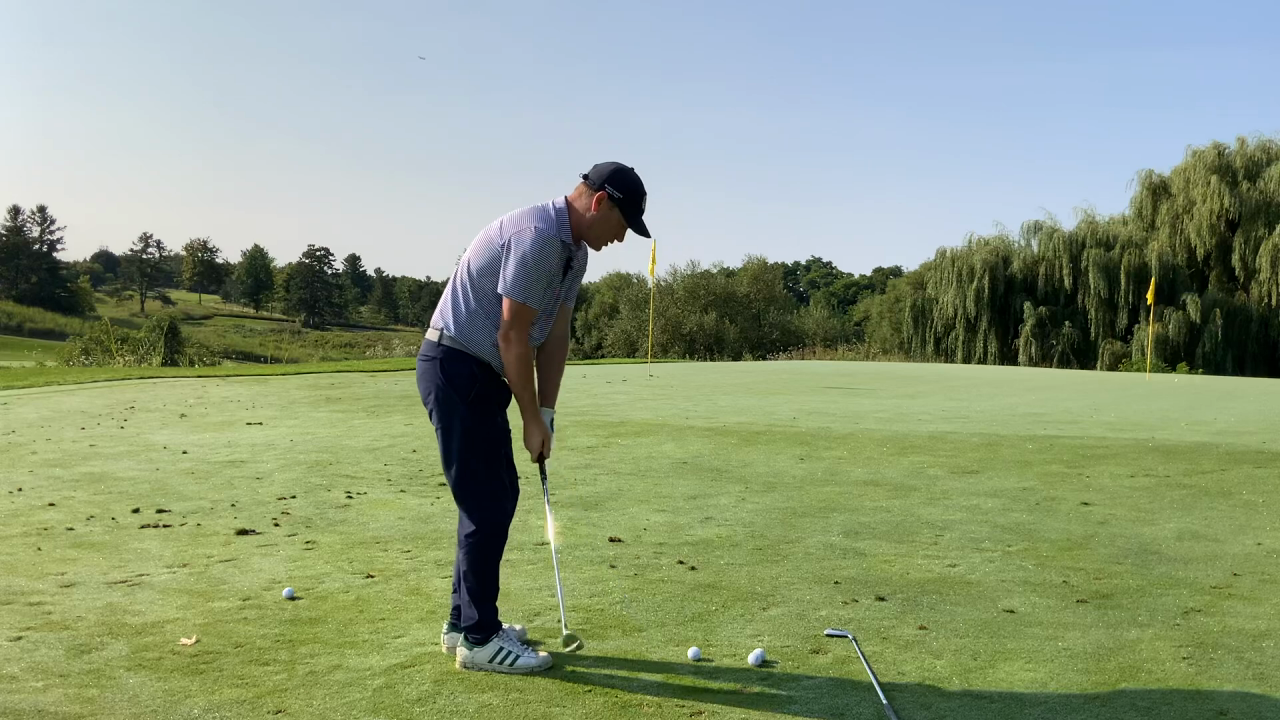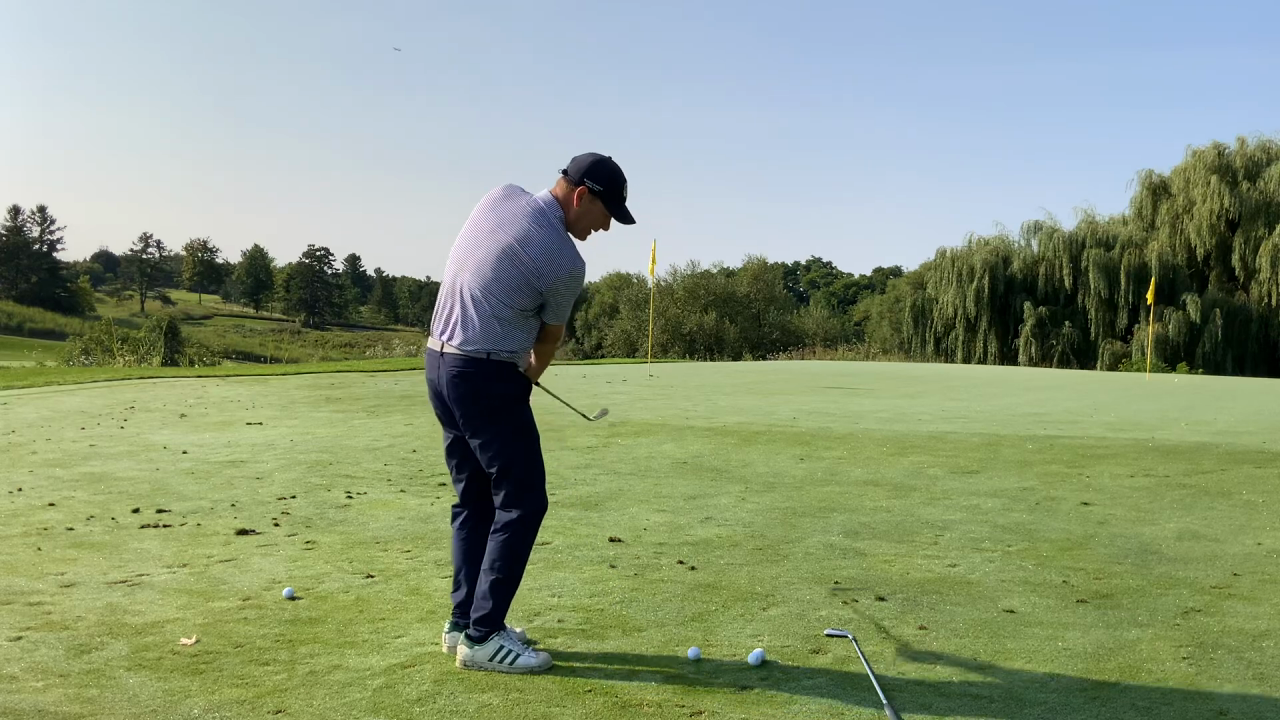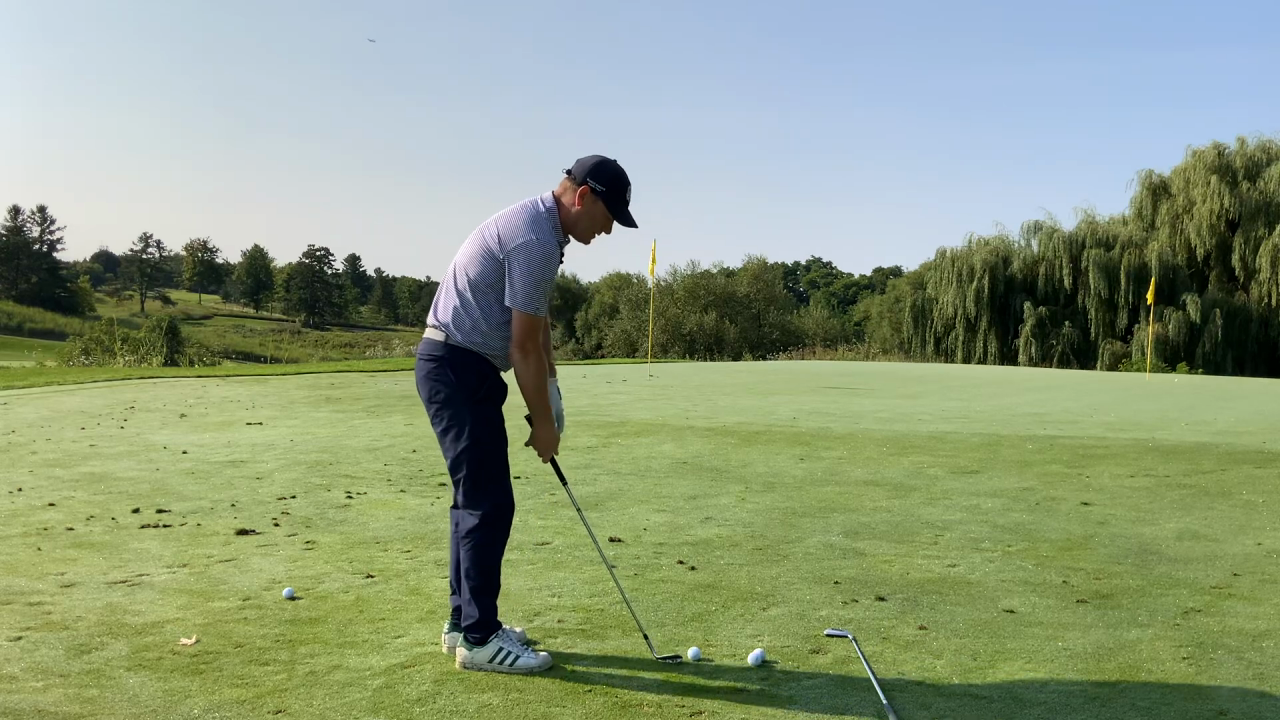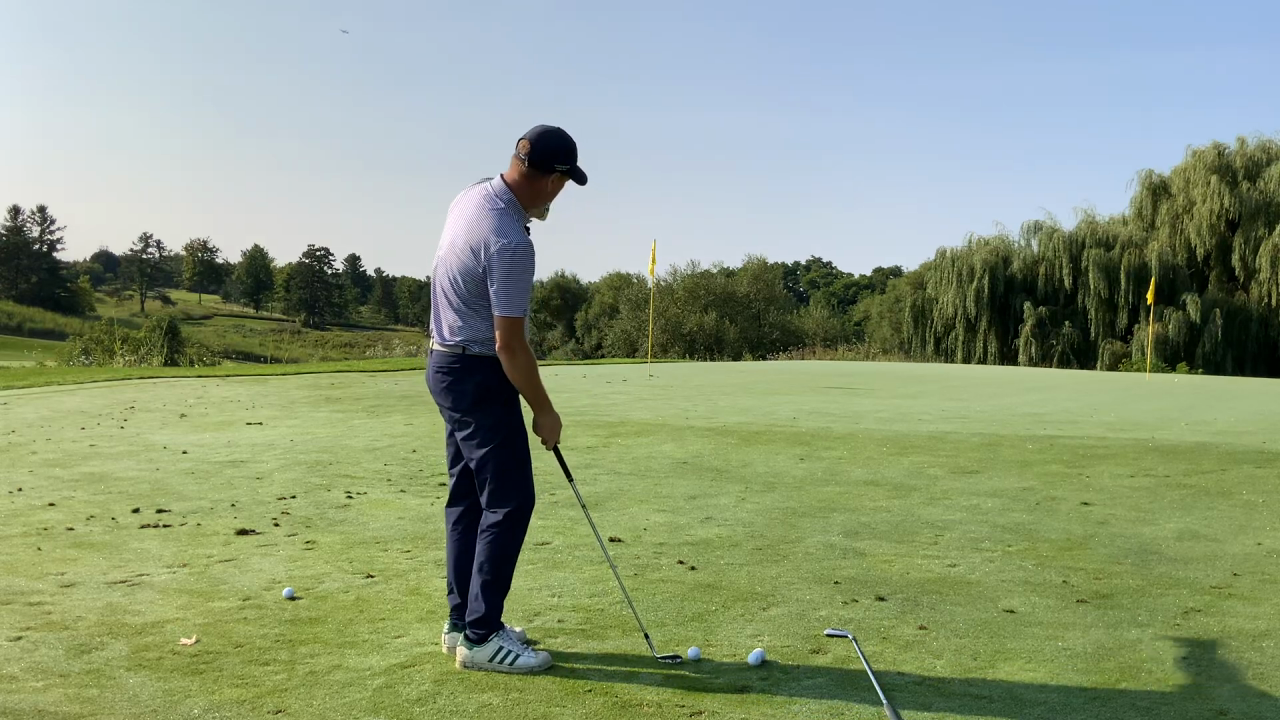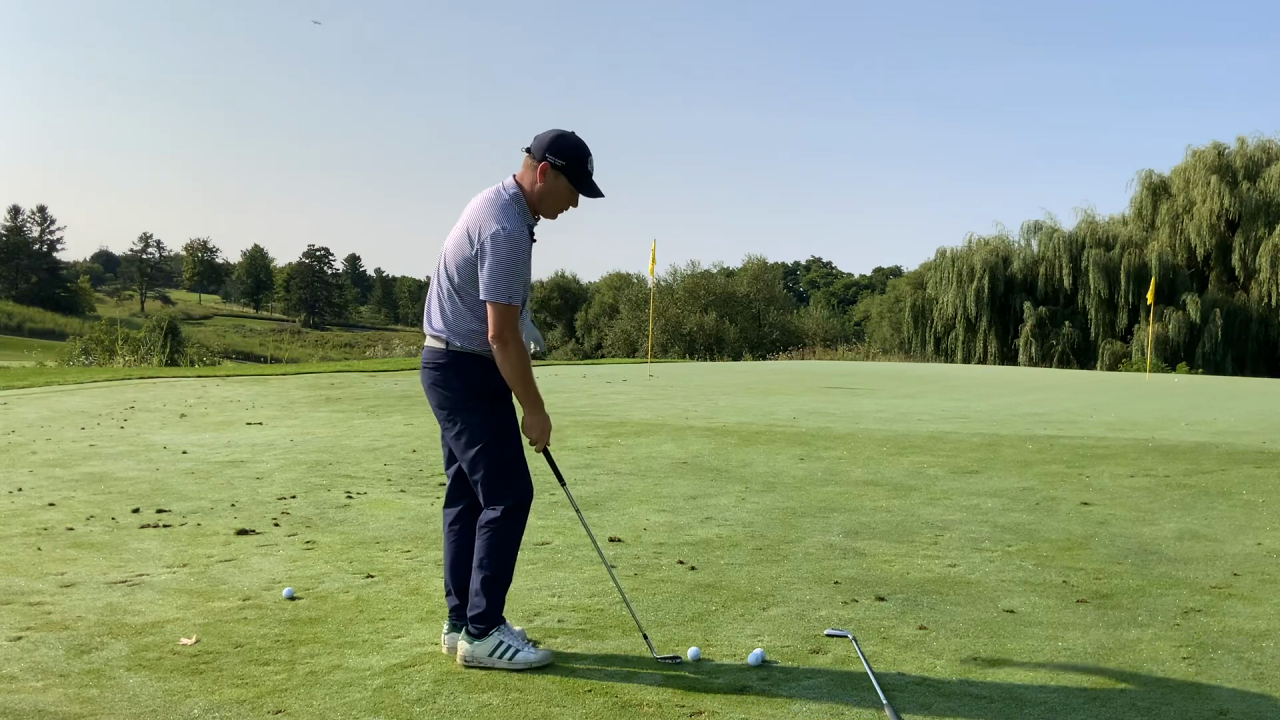
dt=1s
person 1, frame 1
left shoulder: (571, 251)
right shoulder: (538, 235)
left elbow: (555, 336)
right elbow: (512, 334)
left wrist: (546, 411)
right wrist: (531, 420)
left hip: (475, 374)
right hip: (457, 370)
left knee: (491, 497)
right knee: (487, 503)
left ankle: (465, 622)
right ankle: (479, 638)
person 1, frame 2
left shoulder: (502, 197)
right shoulder: (565, 262)
right elbow: (549, 338)
right wrist: (534, 367)
left hip: (442, 364)
right hip: (486, 378)
left knee: (476, 498)
right knee: (522, 502)
left ankle: (465, 622)
right ankle: (482, 636)
person 1, frame 3
left shoulder: (538, 226)
right shoulder: (537, 240)
left elbow: (537, 325)
right elbow: (523, 345)
left wrist: (551, 389)
right wrist: (542, 423)
left hip: (458, 367)
right hip: (458, 369)
left knee: (474, 498)
right knee: (489, 502)
left ankle: (465, 621)
right ankle: (479, 637)
person 1, frame 4
left shoulder: (475, 195)
right shoulder: (511, 242)
right elbow: (509, 344)
left wrist: (534, 211)
right wrist: (544, 411)
left hip: (450, 366)
right hip: (479, 376)
left knee: (469, 496)
right knee: (508, 501)
left ankle: (463, 621)
right ankle: (480, 636)
person 1, frame 5
left shoulder: (498, 202)
right shoulder: (507, 228)
right elbow: (501, 335)
left wrist: (522, 316)
right wrist: (533, 409)
left hip: (454, 366)
right hip: (467, 372)
left knee: (468, 495)
right knee: (507, 495)
left ankle: (462, 620)
right ankle: (482, 629)
